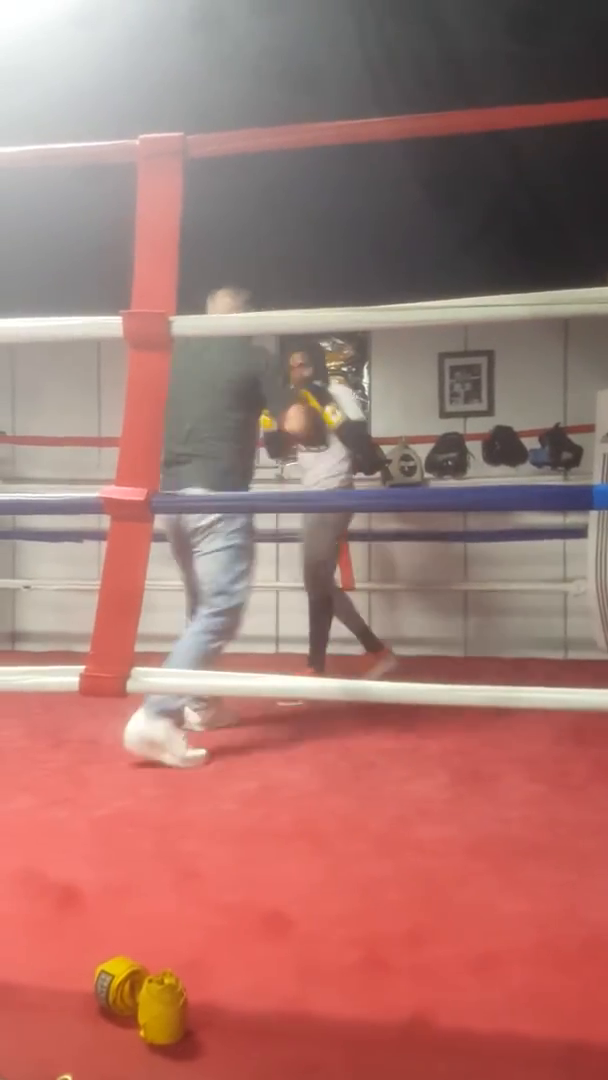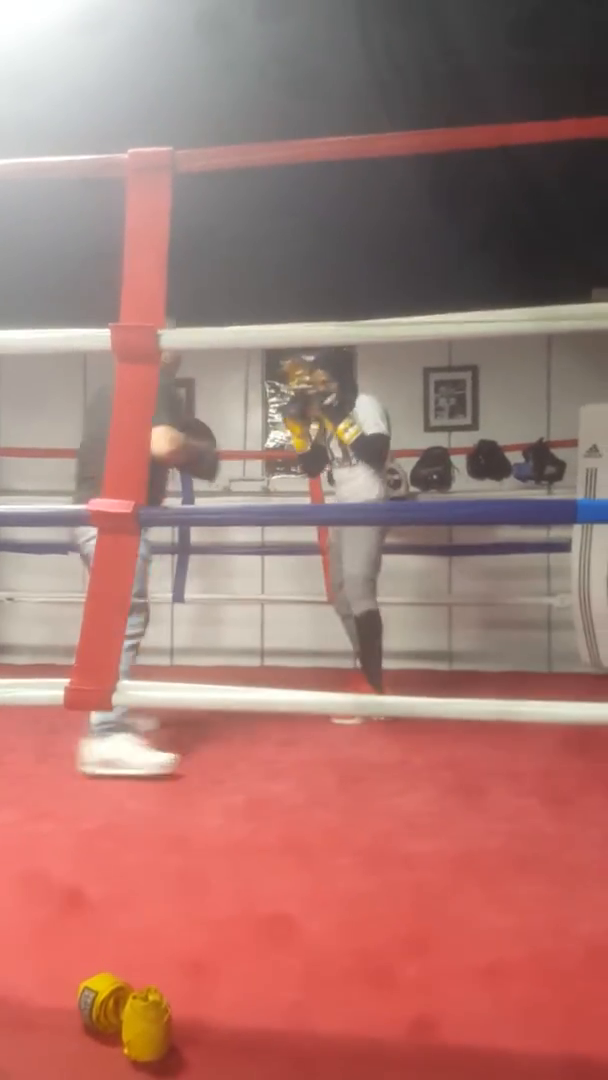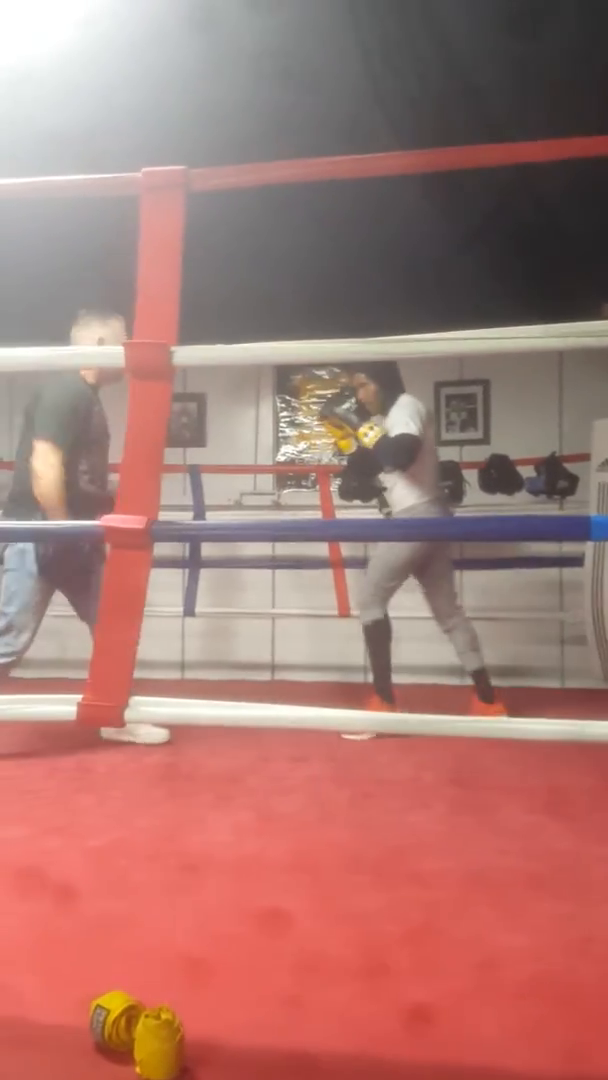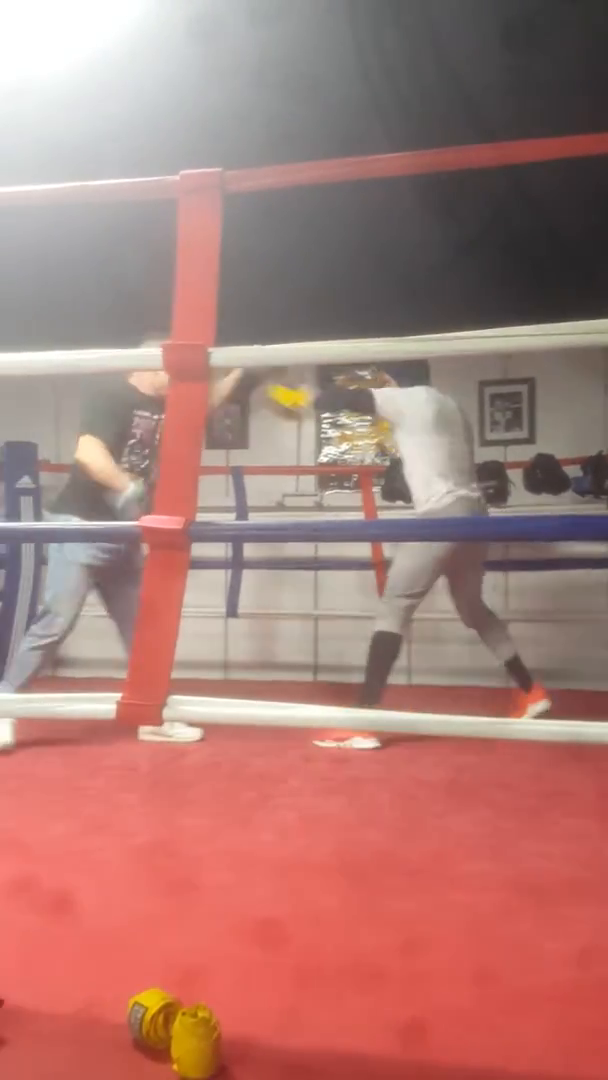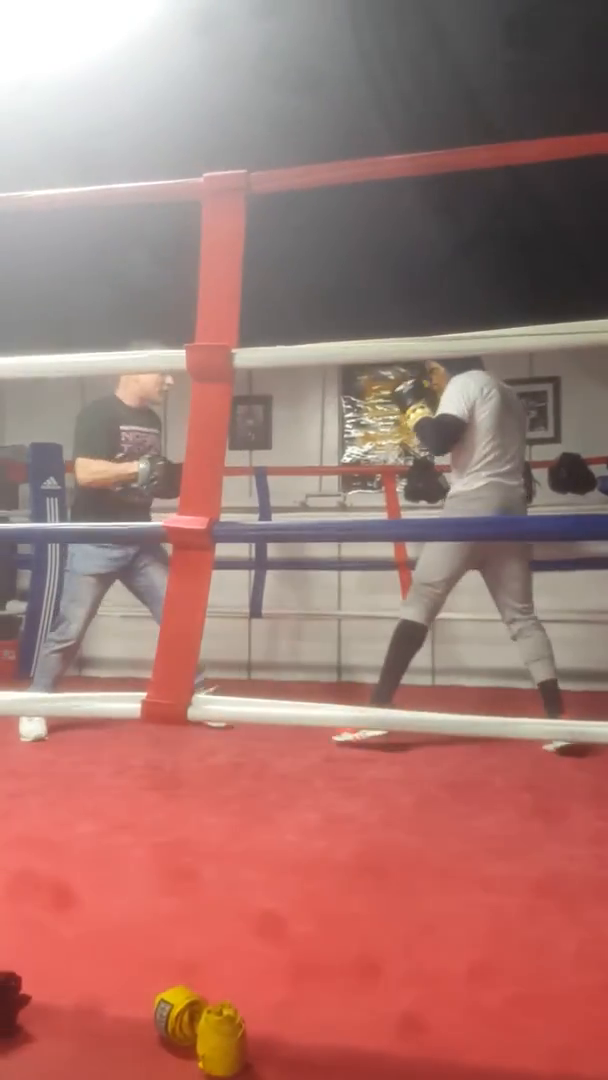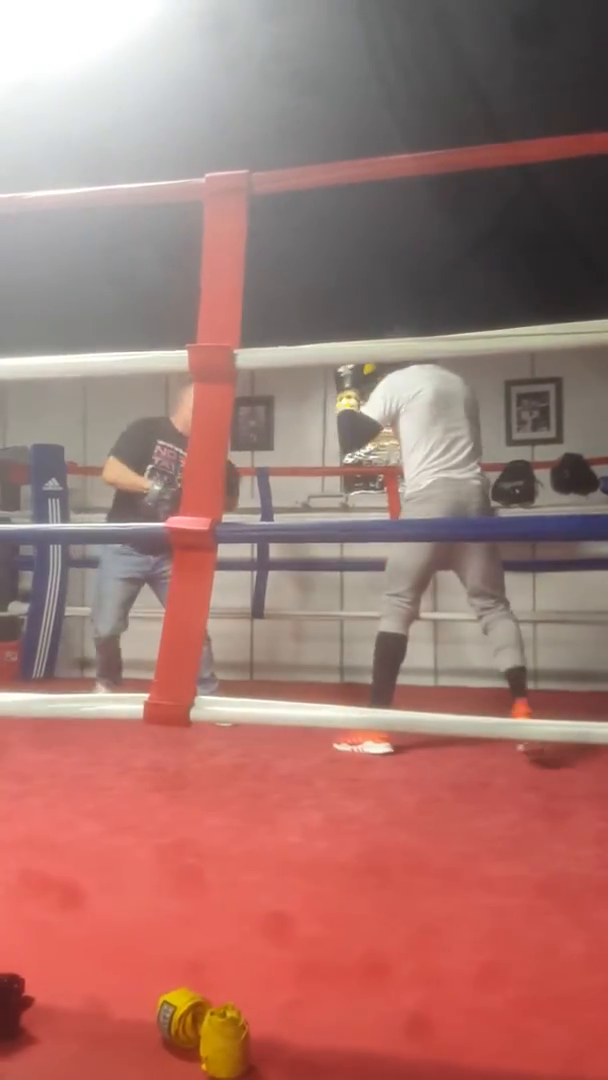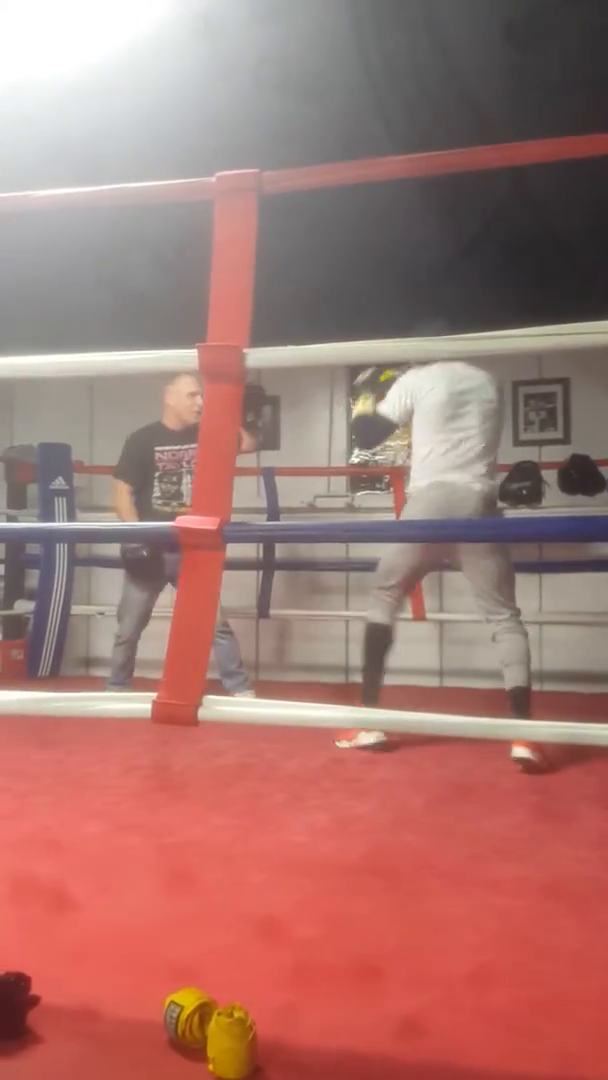
dt=0.5s
person 1, frame 1
left shoulder: (173, 358)
right shoulder: (256, 359)
right elbow: (298, 423)
left hip: (173, 497)
right hip: (217, 498)
left knee: (205, 603)
right knee: (218, 612)
left ankle: (200, 703)
right ankle: (156, 719)
person 1, frame 2
left shoulder: (113, 387)
right shoulder: (154, 384)
right elbow: (162, 444)
left wrist: (186, 442)
right wrist: (200, 448)
left knee: (118, 622)
right knee: (124, 625)
left ankle: (110, 716)
right ankle: (109, 739)
person 1, frame 3
left shoulder: (86, 395)
right shoulder: (63, 390)
right elbow: (43, 466)
right wrist: (61, 529)
left hip: (73, 537)
right hip: (36, 534)
person 1, frame 4
left shoulder: (160, 407)
right shoulder: (114, 397)
left elbow: (202, 403)
right elbow: (87, 453)
left wrist: (239, 375)
right wrist: (129, 489)
left hip: (121, 536)
right hip: (82, 528)
right knee: (54, 624)
person 1, frame 5
left shoulder: (151, 421)
right shoulder: (98, 415)
right elbow: (85, 473)
left wrist: (172, 479)
right wrist: (141, 468)
left hip: (139, 541)
right hip: (95, 542)
right knee: (69, 629)
left ankle: (194, 693)
person 1, frame 6
right shoulder: (144, 430)
left elbow: (228, 502)
right elbow: (111, 472)
left wrist: (228, 485)
right wrist: (153, 487)
left hip: (169, 554)
right hip: (125, 549)
right knee: (106, 628)
left ankle: (209, 698)
right ankle: (107, 681)
person 1, frame 7
right shoulder: (143, 440)
left elbow: (250, 443)
right elbow: (122, 492)
left wrist: (250, 418)
right wrist: (134, 538)
right hip: (150, 550)
left knee: (217, 624)
right knee: (128, 629)
left ankle: (241, 693)
right ankle: (115, 692)
person 2, frame 1
left shoulder: (338, 392)
left elbow: (359, 440)
right elbow: (276, 447)
left wrist: (323, 400)
left hip: (334, 494)
left knee: (317, 579)
right knee: (321, 581)
left ankle: (314, 670)
right ankle: (376, 650)
person 2, frame 2
left shoulder: (366, 405)
right shoulder: (324, 419)
left elbow: (377, 456)
right elbow: (311, 467)
left wrist: (339, 420)
right wrist: (297, 425)
left knee: (358, 589)
right knee: (340, 593)
left ankle: (373, 687)
right ankle: (370, 676)
person 2, frame 3
left shoulder: (405, 407)
right shoulder: (394, 414)
left elbow: (398, 457)
right elbow: (367, 467)
left wrist: (362, 425)
right wrist: (347, 432)
left hip: (417, 517)
right hip: (428, 517)
left knee: (371, 597)
right knee: (448, 611)
left ankle: (384, 704)
right ankle: (488, 702)
person 2, frame 4
left shoulder: (407, 399)
right shoulder: (449, 407)
left elbow: (347, 399)
left hip: (439, 520)
right hip: (472, 514)
left knee: (393, 611)
right knee: (473, 609)
right ankle: (530, 692)
person 2, frame 5
left shoulder: (465, 384)
right shoulder: (508, 396)
left elbow: (439, 438)
left wrist: (414, 407)
left hip: (471, 506)
right hip: (511, 508)
left knee: (420, 602)
right knee: (521, 616)
right ankle: (556, 721)
person 2, frame 6
left shoulder: (397, 382)
right shoulder: (459, 384)
left elbow: (350, 439)
left wrist: (348, 391)
left hip: (429, 502)
right hip: (473, 499)
left knee: (397, 607)
right knee: (493, 605)
left ankle: (375, 729)
right ankle: (522, 708)
person 2, frame 7
left shoulder: (413, 380)
right shoulder: (488, 384)
left elbow: (366, 437)
left wrist: (365, 398)
left hip: (428, 504)
right hip: (477, 508)
left knee: (383, 599)
right knee: (504, 618)
right ankle: (524, 734)
